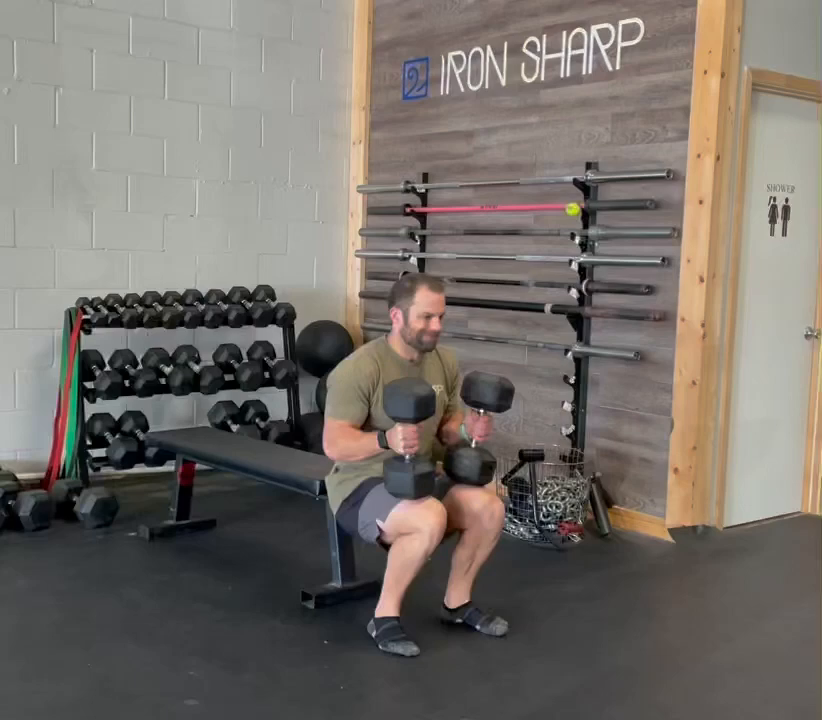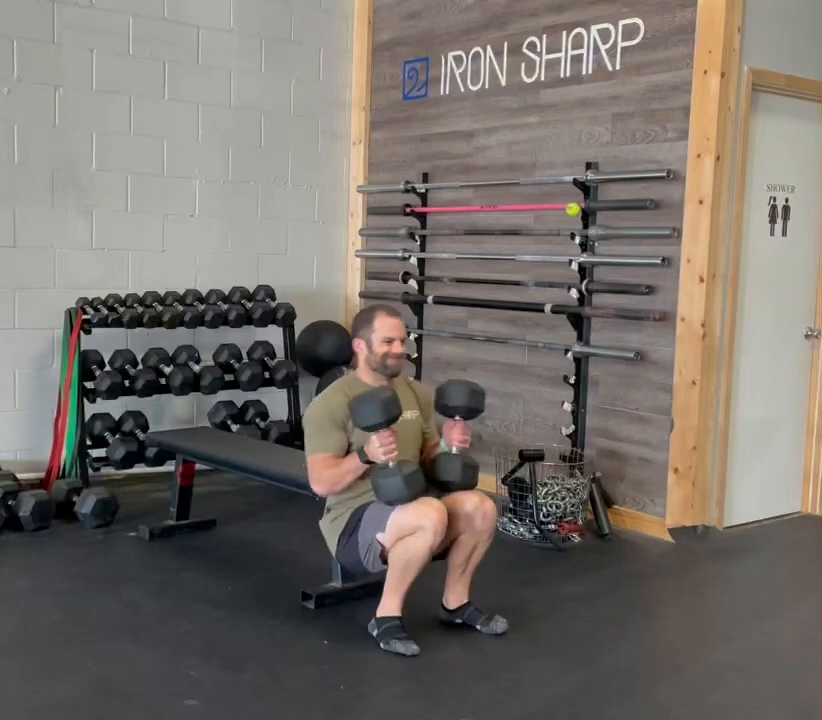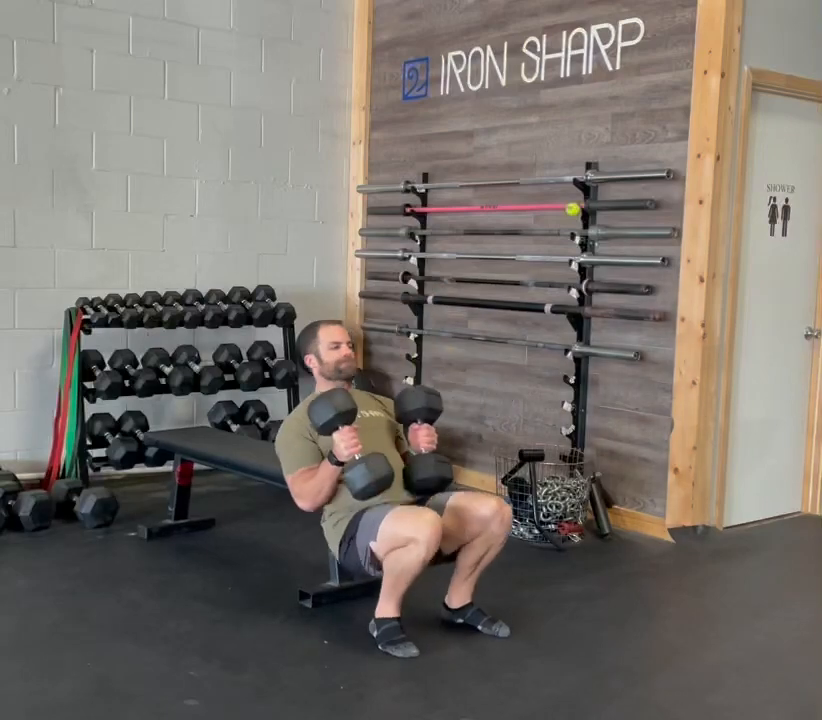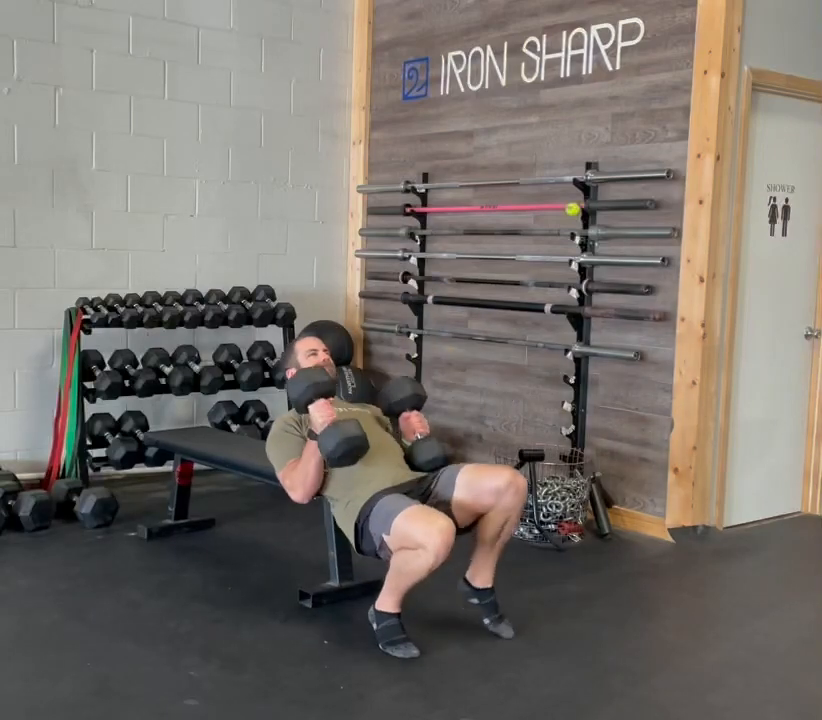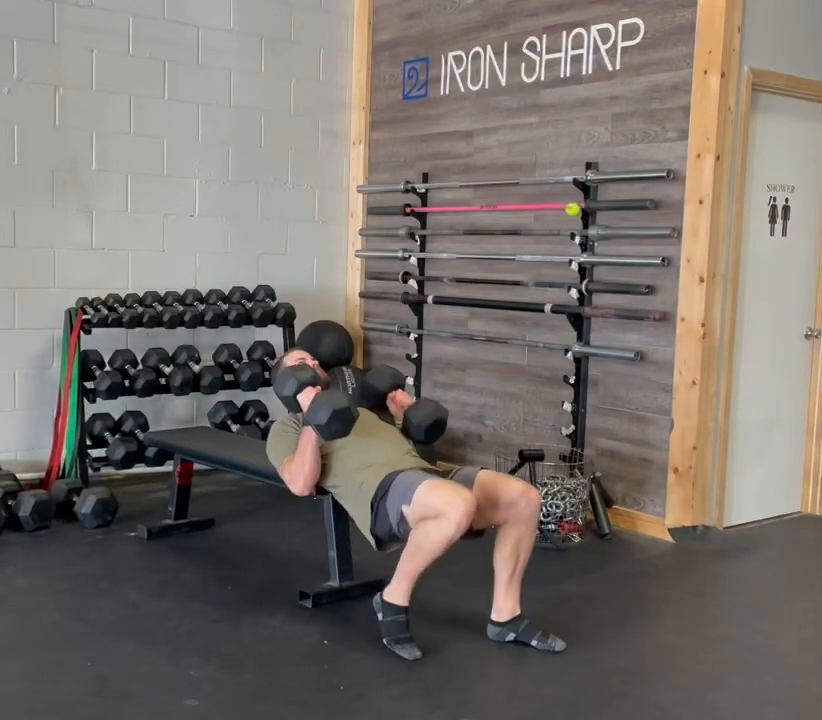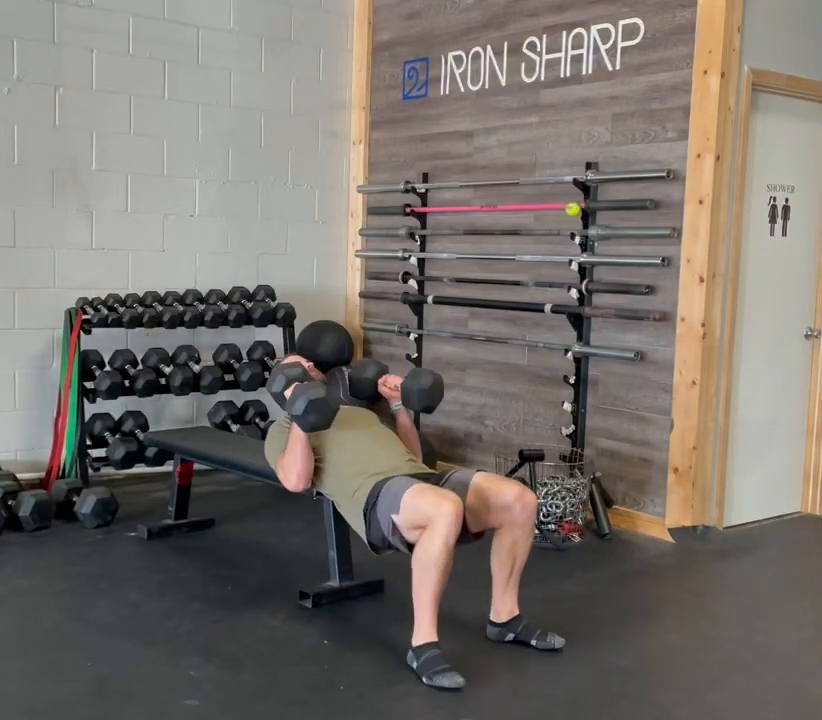
dt=0.3s
person 1, frame 1
left shoulder: (445, 363)
right shoulder: (361, 369)
left elbow: (445, 428)
right elbow: (334, 444)
left wrist: (467, 429)
right wrist: (385, 440)
right hip: (361, 490)
left knee: (489, 509)
right knee: (429, 520)
left ankle: (457, 602)
right ankle: (386, 616)
person 1, frame 2
left shoulder: (417, 394)
right shoulder: (332, 404)
left elbow: (427, 459)
right elbow: (321, 481)
left wrist: (448, 445)
right wrist: (366, 455)
left hip: (407, 506)
right hip: (355, 522)
left knee: (480, 509)
right knee: (431, 515)
left ankle: (456, 603)
right ankle: (387, 615)
person 1, frame 3
left shoulder: (381, 404)
right shoulder: (299, 424)
right elbow: (307, 499)
left wrist: (419, 448)
right wrist: (335, 457)
left hip: (410, 503)
right hip: (358, 524)
left knee: (495, 513)
right knee: (426, 527)
left ankle: (458, 602)
right ankle: (386, 616)
person 1, frame 4
left shoulder: (366, 409)
right shoulder: (288, 426)
right elbow: (300, 492)
left wrist: (412, 437)
right wrist: (317, 434)
left hip: (419, 485)
right hip: (369, 505)
left knee: (510, 485)
right knee: (438, 534)
left ankle: (479, 583)
right ankle: (386, 609)
person 1, frame 5
left shoulder: (359, 411)
right shoulder: (287, 427)
right elbow: (302, 485)
left wrist: (404, 418)
left hip: (426, 479)
right hip: (383, 493)
left knee: (524, 498)
right knee: (459, 504)
left ankle: (505, 617)
right ankle: (394, 598)
person 1, frame 6
left shoulder: (359, 411)
right shoulder: (285, 428)
right elbow: (297, 481)
left wrist: (398, 403)
left hip: (422, 477)
right hip: (377, 495)
left knee: (519, 501)
right knee: (446, 510)
left ankle: (504, 617)
right ankle: (423, 643)
